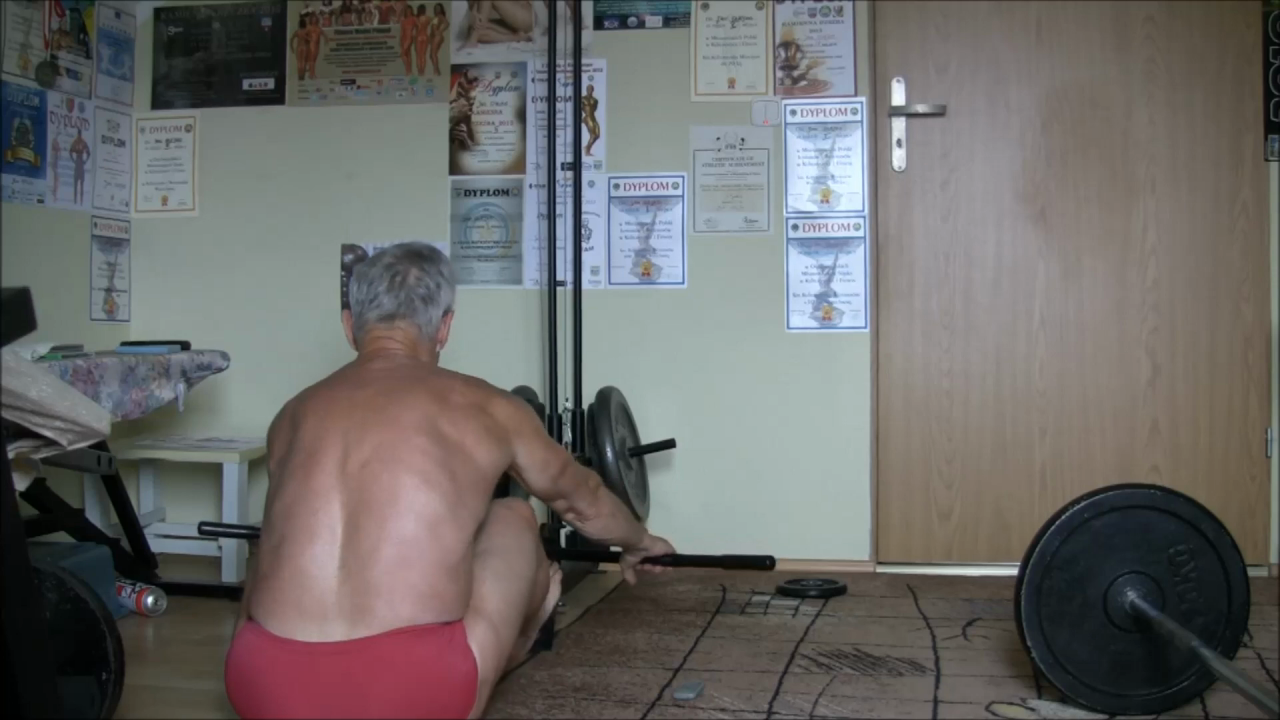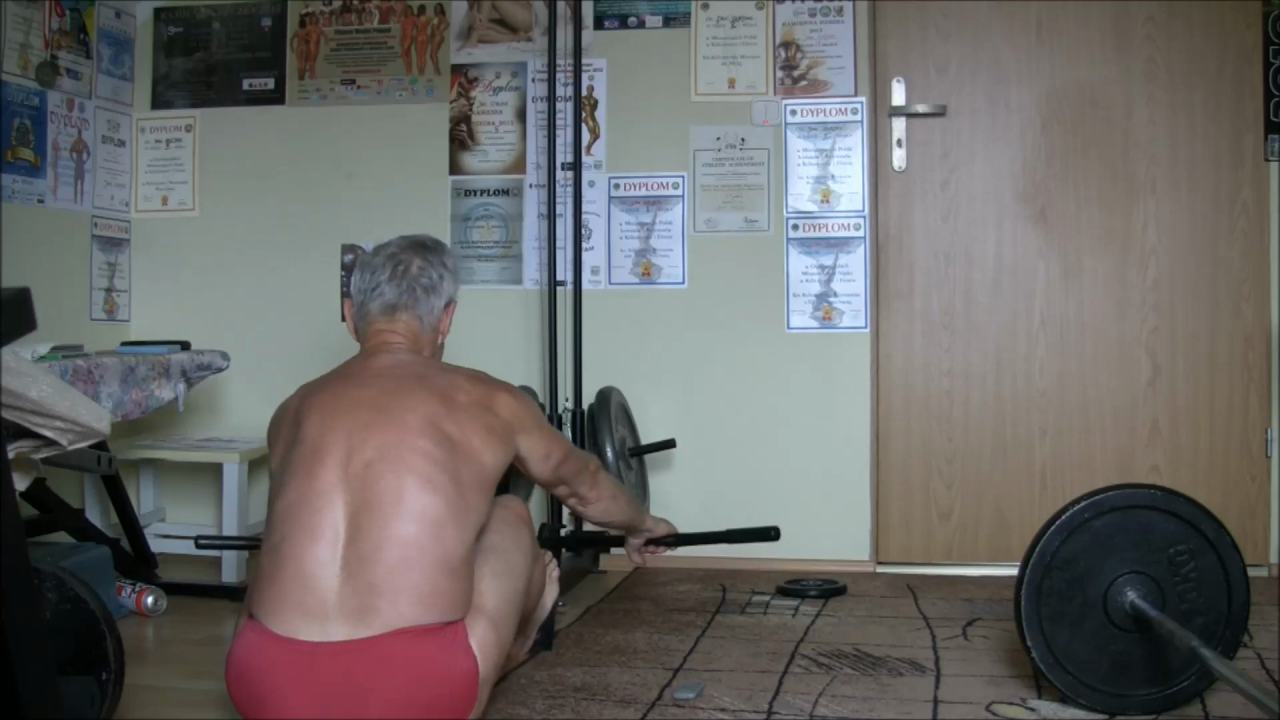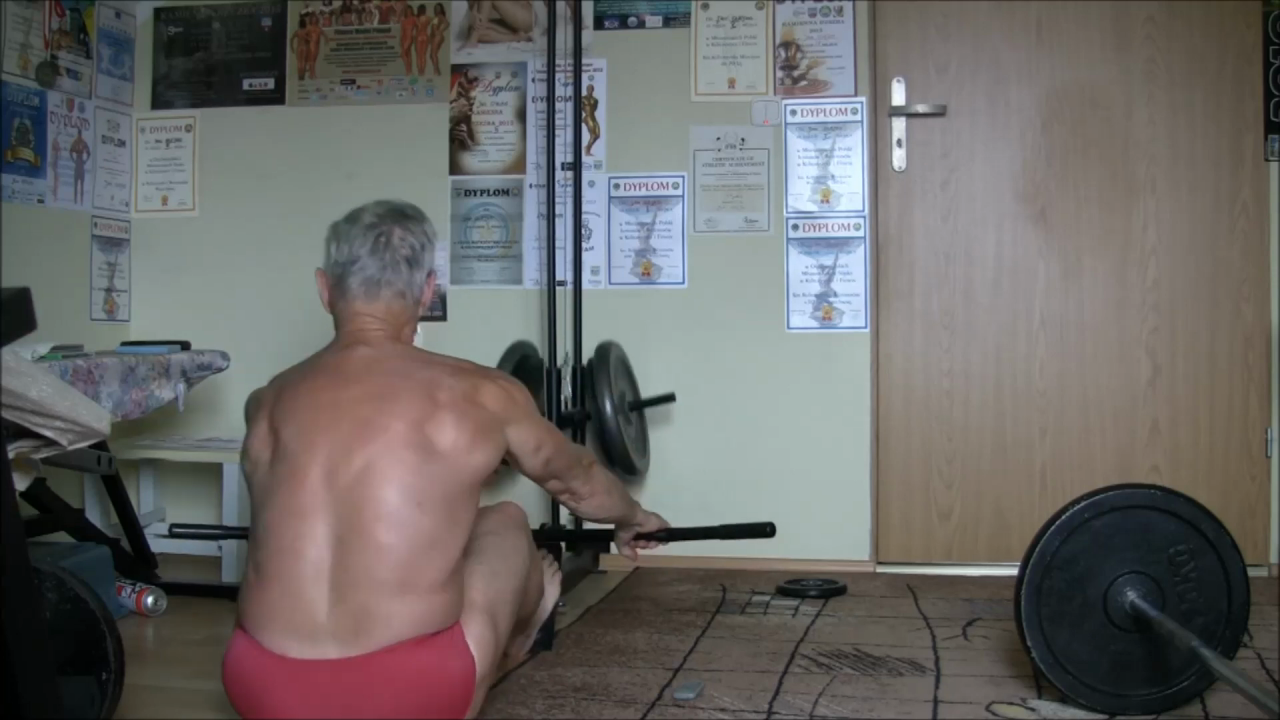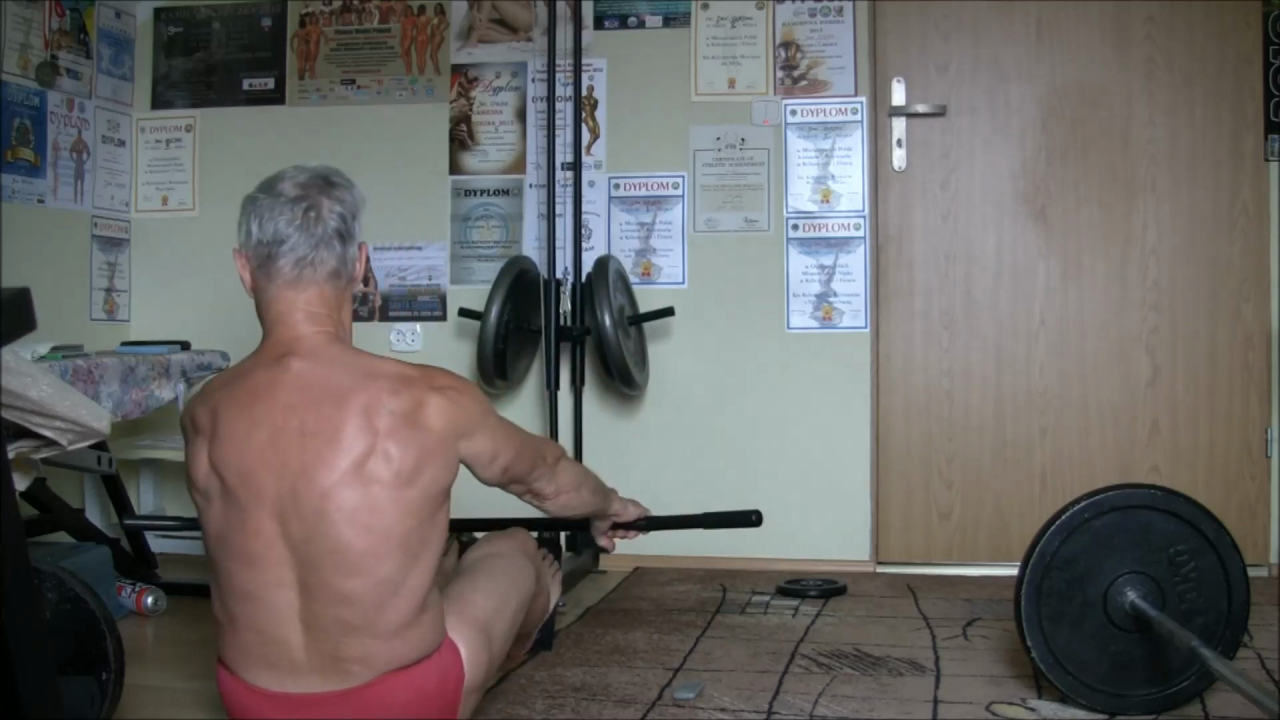
dt=0.7s
person 1, frame 1
left shoulder: (294, 414)
right shoulder: (485, 407)
right elbow: (584, 502)
right wrist: (639, 543)
right knee: (514, 518)
right ankle: (512, 646)
person 1, frame 2
left shoulder: (294, 409)
right shoulder: (489, 402)
right elbow: (584, 485)
right wrist: (641, 525)
right knee: (510, 517)
right ankle: (515, 641)
person 1, frame 3
left shoulder: (268, 402)
right shoulder: (479, 394)
right elbow: (578, 478)
right wrist: (633, 518)
right knee: (506, 523)
right ankle: (517, 638)
person 1, frame 4
left shoulder: (205, 414)
right shoulder: (429, 402)
right elbow: (544, 475)
right wrist: (609, 506)
right knee: (513, 551)
right ankle: (517, 635)
